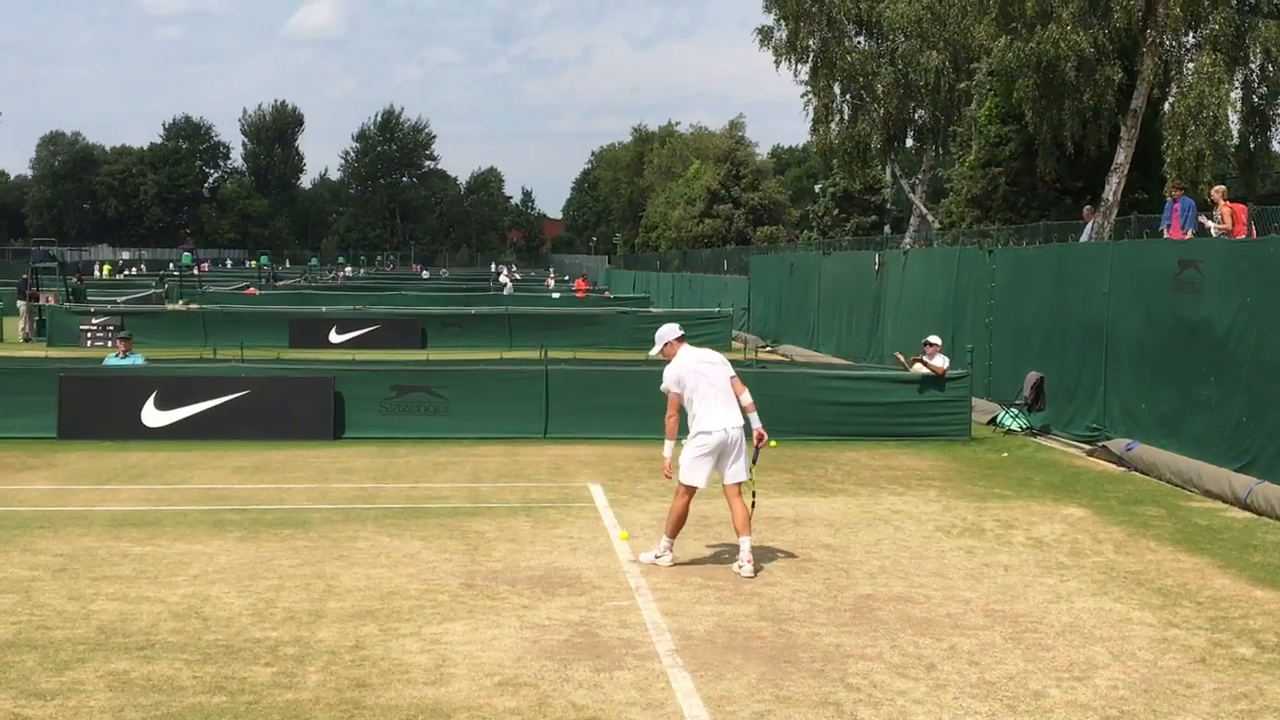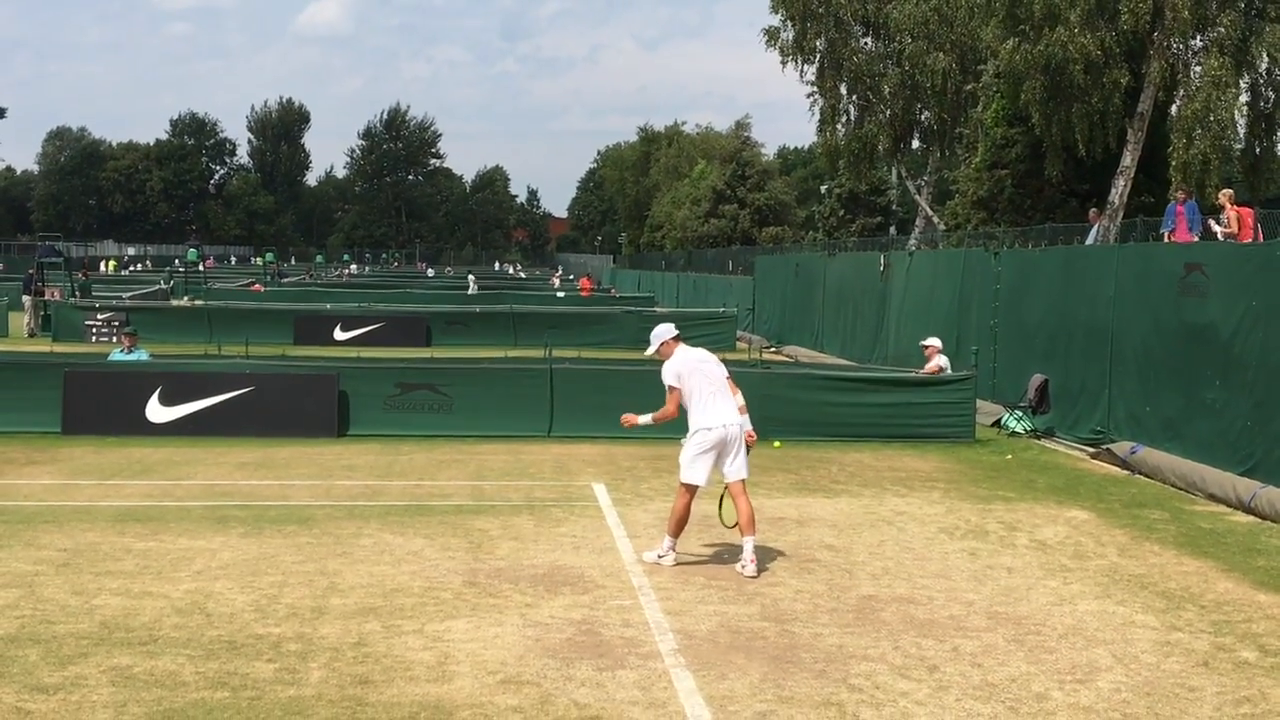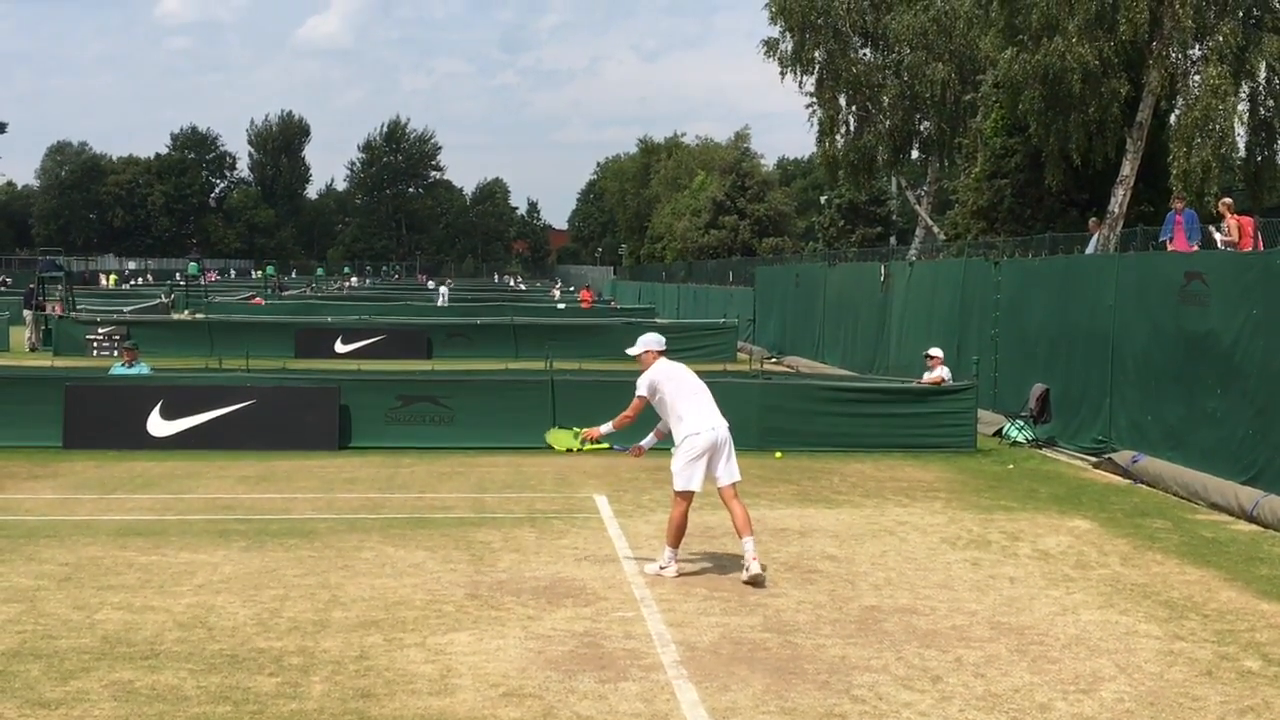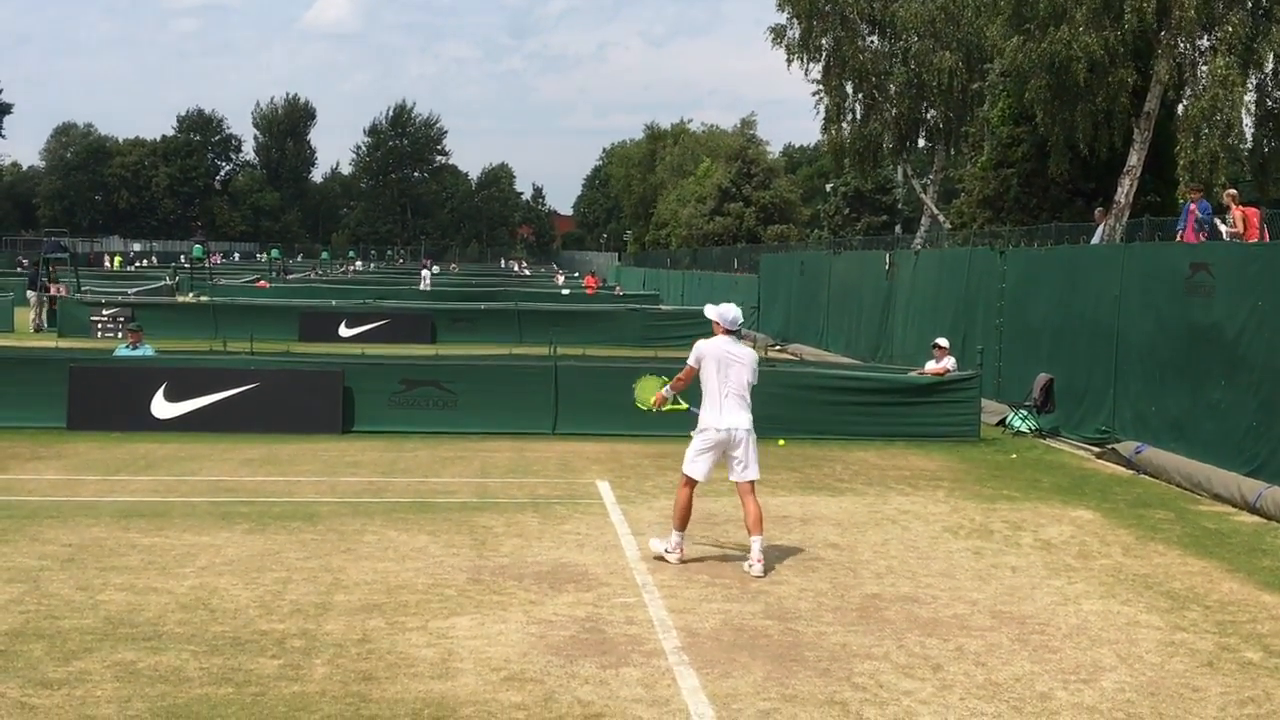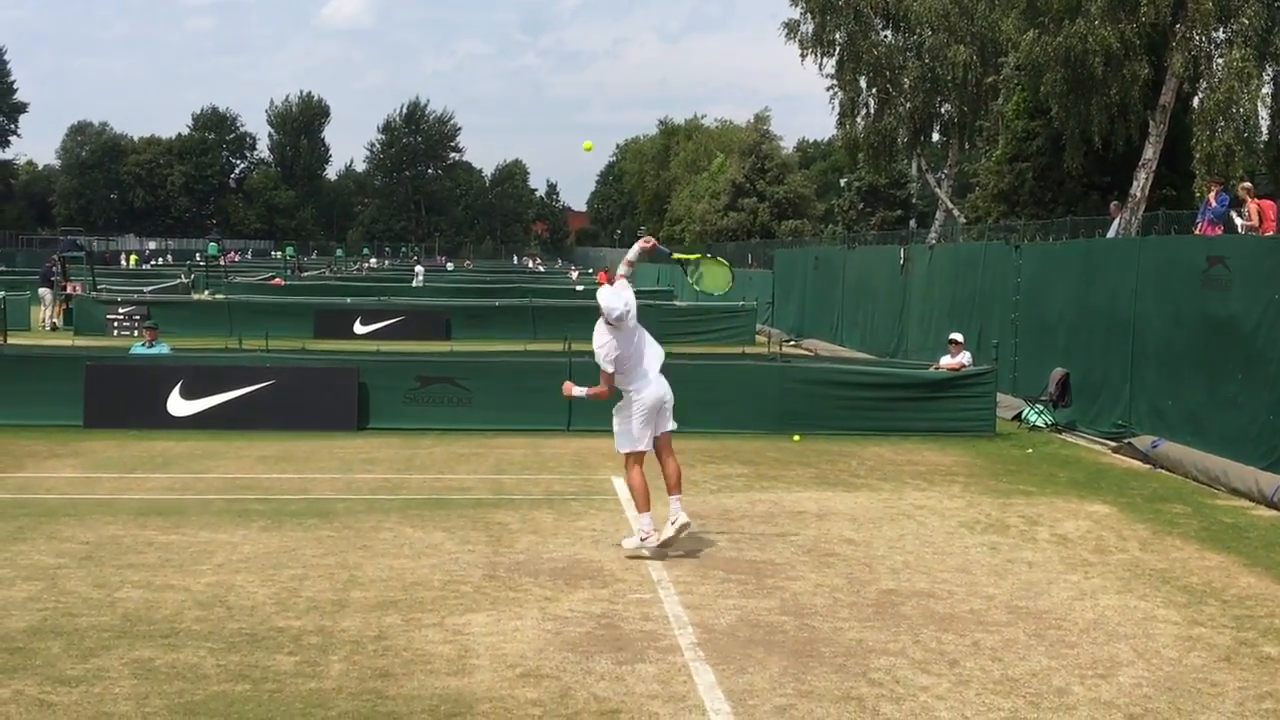
dt=1s
person 1, frame 1
left shoulder: (674, 368)
right shoulder: (715, 356)
left elbow: (672, 415)
right elbow: (742, 392)
left wrist: (667, 455)
right wrist: (756, 425)
left hip: (706, 434)
right hip: (734, 430)
left knee: (683, 493)
right knee: (734, 495)
left ankle: (664, 552)
right ankle: (745, 558)
person 1, frame 2
left shoulder: (672, 365)
right shoulder: (708, 355)
left elbow: (672, 410)
right elbow: (735, 393)
left wrist: (641, 420)
right wrist: (748, 426)
left hip: (706, 430)
right hip: (734, 426)
left knee: (685, 493)
right knee: (739, 493)
left ankle: (667, 551)
right ankle: (749, 558)
person 1, frame 3
left shoulder: (650, 376)
right shoulder: (680, 369)
left elbow: (630, 415)
left wrist: (602, 430)
right wrist: (645, 444)
left hip: (696, 437)
right hip: (720, 431)
left knee: (681, 501)
right knee: (731, 497)
left ankle: (668, 562)
right ankle: (751, 560)
person 1, frame 4
left shoulder: (705, 347)
right shoulder: (750, 354)
left elbow: (683, 379)
left wrist: (665, 393)
left hip: (712, 429)
right hip: (742, 429)
left knee: (686, 485)
right knee: (748, 493)
left ankle: (675, 547)
right ankle: (757, 557)
person 1, frame 5
left shoulder: (604, 347)
right shoulder: (625, 308)
left elbow: (604, 392)
right elbow: (622, 273)
left wrist: (575, 391)
left hip: (636, 402)
right hip: (660, 392)
left knee: (633, 464)
right knee: (666, 454)
left ankle: (647, 531)
right ankle: (676, 513)
